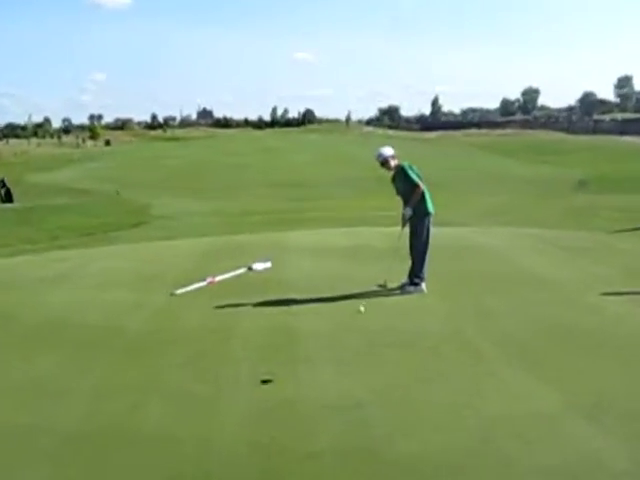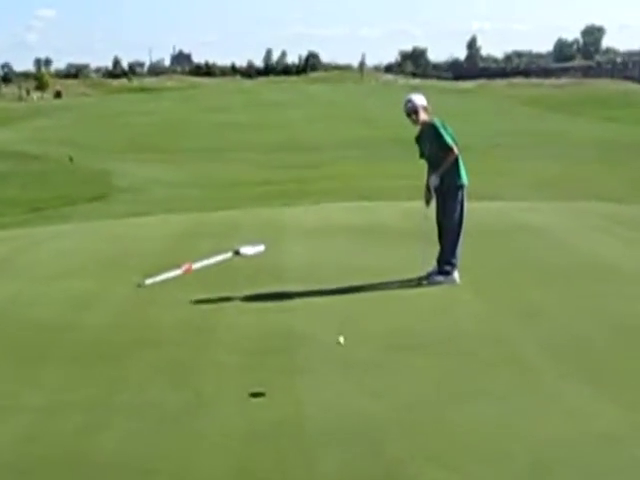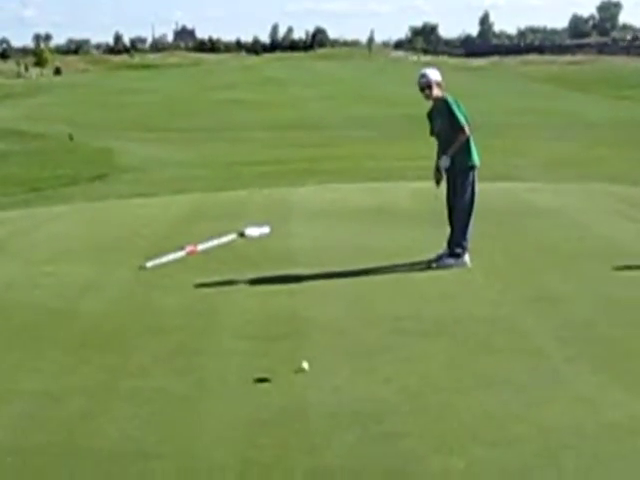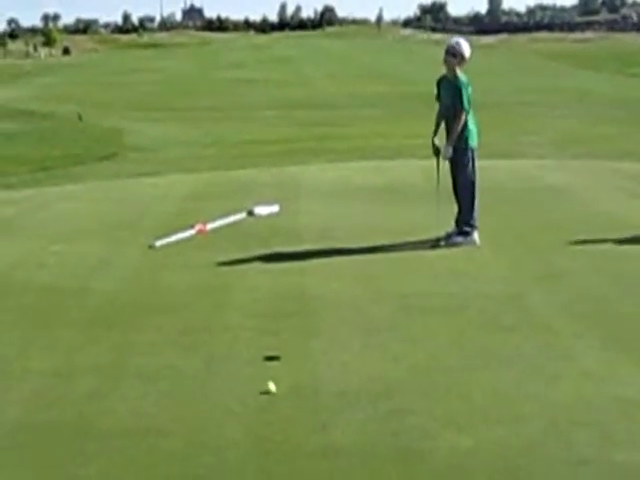
dt=0.5s
person 1, frame 1
left shoulder: (405, 168)
right shoulder: (395, 178)
left elbow: (420, 187)
left wrist: (409, 208)
right wrist: (405, 214)
left hip: (422, 211)
right hip: (414, 213)
left knee: (419, 247)
right knee: (414, 247)
person 1, frame 2
left shoulder: (436, 126)
right shoulder: (420, 137)
left elbow: (454, 152)
left wrist: (437, 175)
right wrist: (427, 188)
left hip: (453, 182)
right hip: (441, 184)
left knee: (451, 225)
right knee: (443, 225)
left ankle: (449, 271)
right ankle: (443, 266)
person 1, frame 3
left shoulder: (449, 104)
right shoulder: (432, 113)
left elbow: (465, 132)
left wrist: (447, 156)
right wrist: (437, 167)
left hip: (464, 162)
right hip: (451, 164)
left knee: (462, 207)
right knee: (453, 207)
left ankle: (460, 253)
right ankle: (453, 248)
person 1, frame 4
left shoulder: (461, 83)
right shoulder: (442, 81)
left elbow: (461, 115)
left wrist: (449, 144)
right wrist: (434, 136)
left hip: (464, 140)
right hip: (454, 141)
left knee: (466, 186)
right knee: (458, 185)
left ankle: (468, 232)
right ankle: (462, 226)
